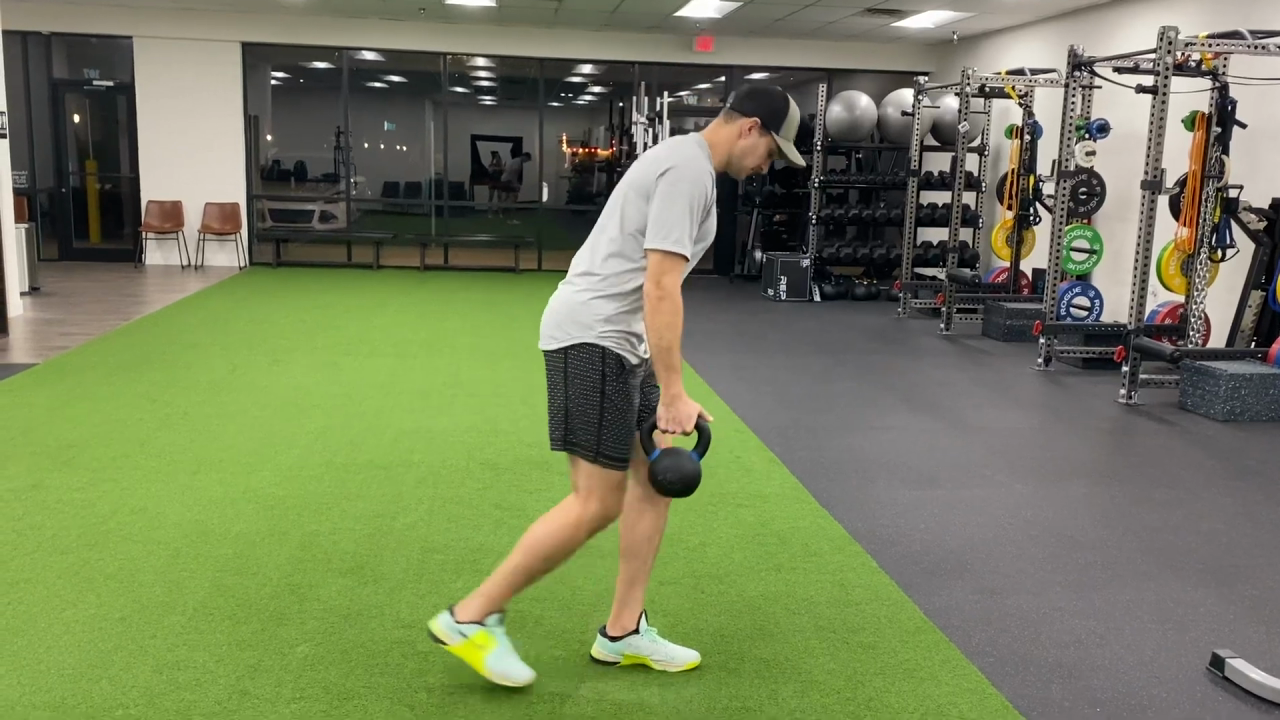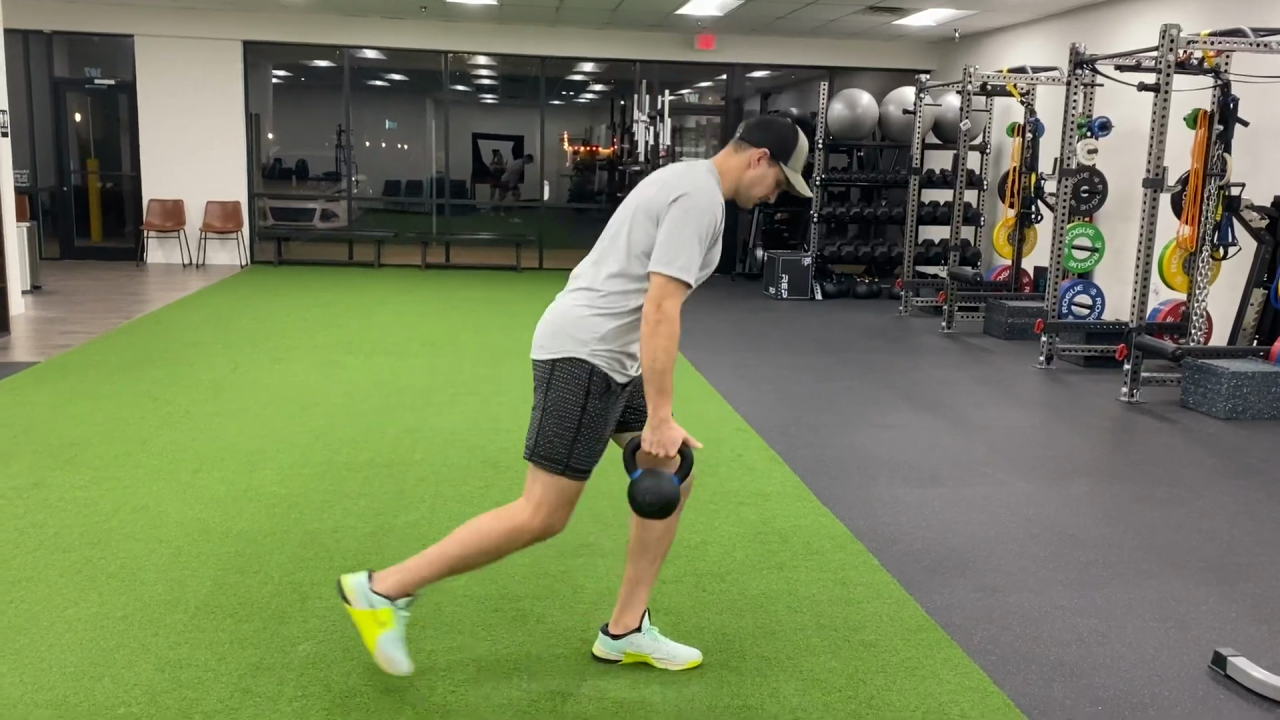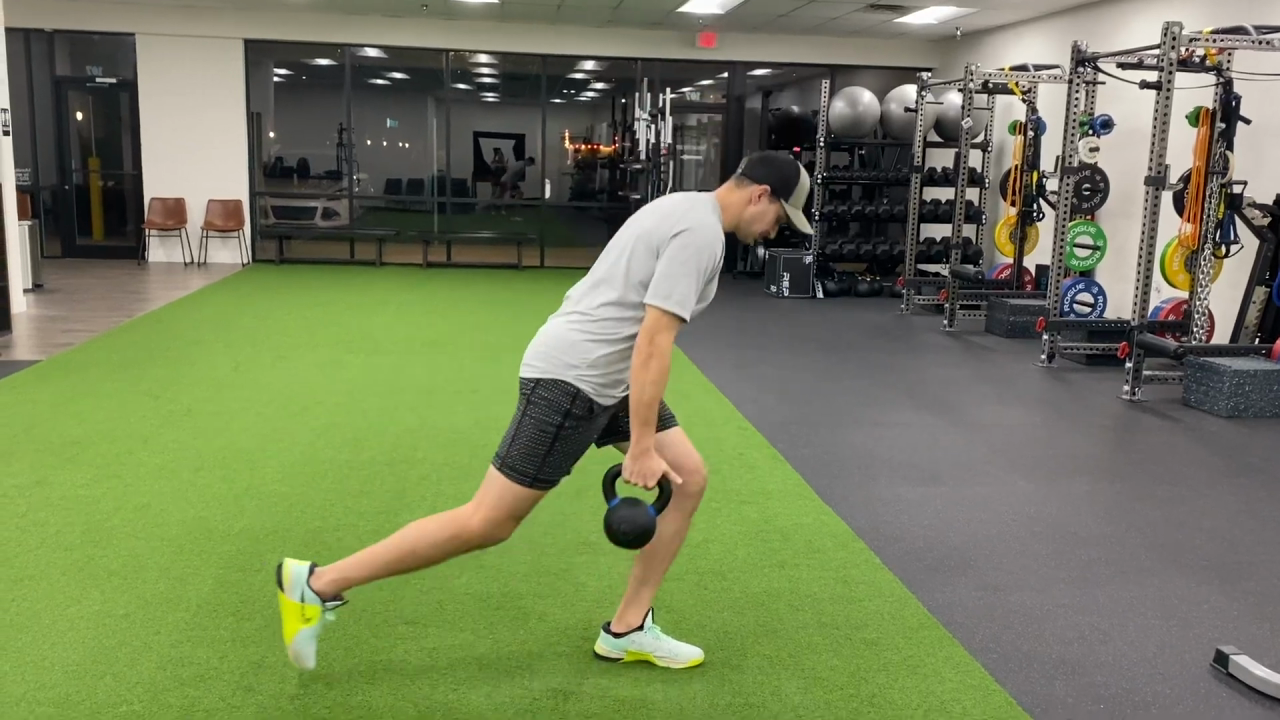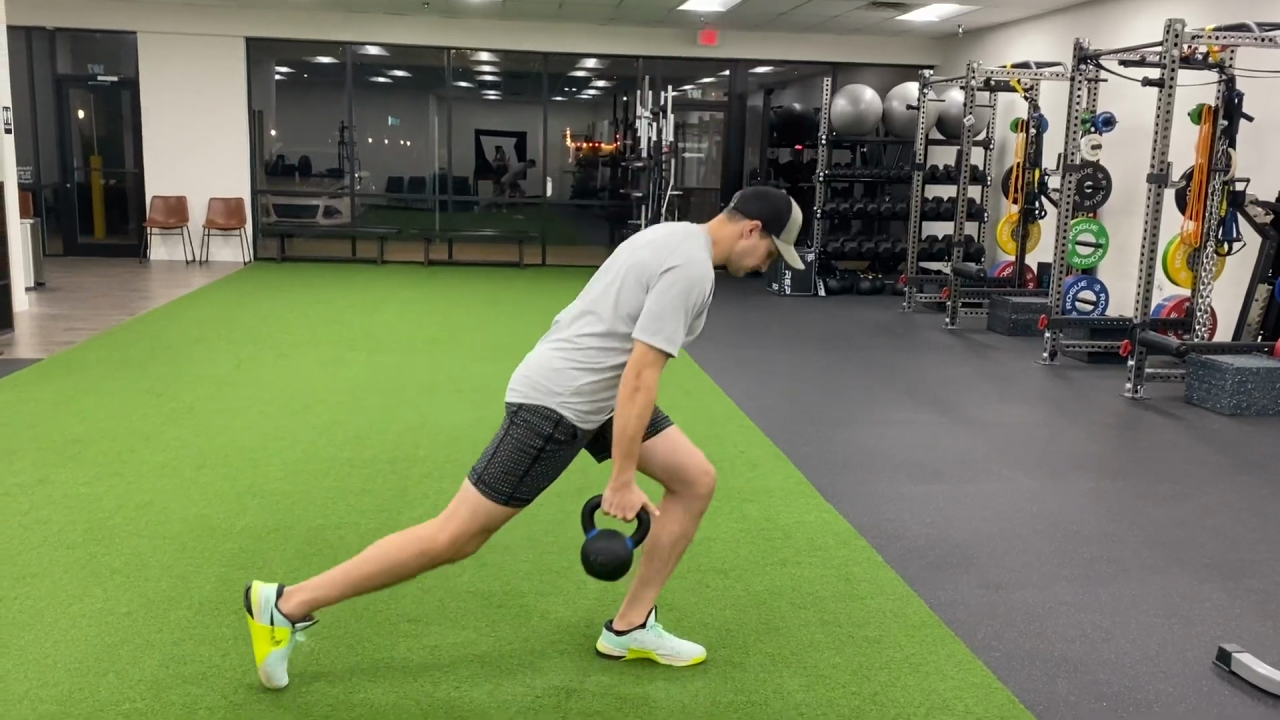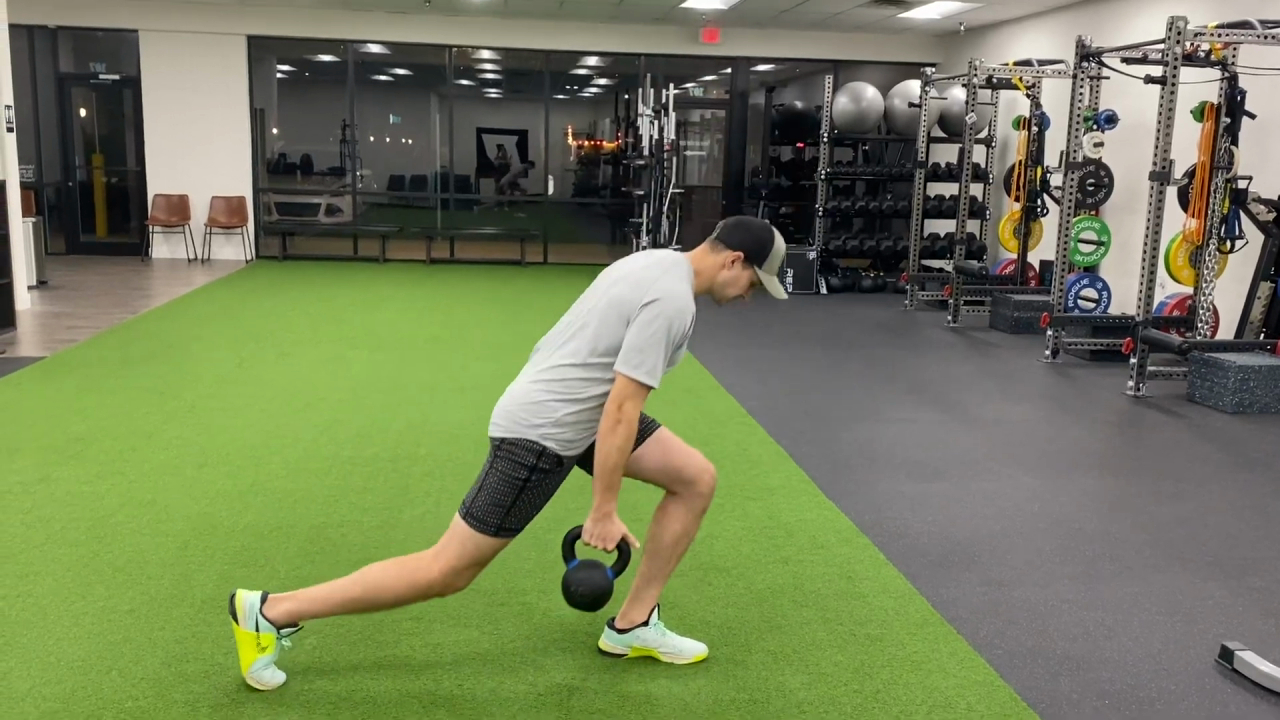
dt=0.1s
person 1, frame 1
left shoulder: (683, 158)
right shoulder: (691, 169)
right elbow: (661, 288)
left wrist: (666, 384)
right wrist: (673, 395)
left hip: (615, 338)
right hip: (595, 337)
left knee: (658, 477)
right knee: (598, 503)
left ankle: (623, 632)
right ankle: (471, 618)
person 1, frame 2
left shoulder: (690, 179)
right shoulder: (702, 201)
right elbow: (660, 309)
right wrist: (659, 419)
left hip: (610, 352)
right hip: (585, 353)
left knee: (674, 477)
right knee: (541, 516)
left ankle: (625, 630)
right ankle: (384, 592)
person 1, frame 3
left shoulder: (684, 210)
right shoulder: (703, 234)
right elbow: (654, 342)
right wrist: (644, 448)
left hip: (605, 370)
right hip: (575, 375)
left knee: (688, 478)
right knee: (487, 521)
left ankle: (628, 629)
right ankle: (318, 586)
person 1, frame 4
left shoulder: (676, 236)
right shoulder: (693, 270)
right elbow: (641, 376)
right wrist: (622, 480)
left hip: (587, 386)
right hip: (559, 399)
left knee: (695, 483)
right knee: (456, 534)
left ankle: (630, 628)
right ankle: (281, 605)
person 1, frame 5
left shoulder: (658, 262)
right shoulder: (673, 301)
right elbow: (622, 411)
right wrist: (602, 513)
left hip: (572, 411)
right hip: (542, 430)
left knee: (698, 480)
right knee: (446, 570)
left ankle: (633, 625)
right ankle: (270, 613)
